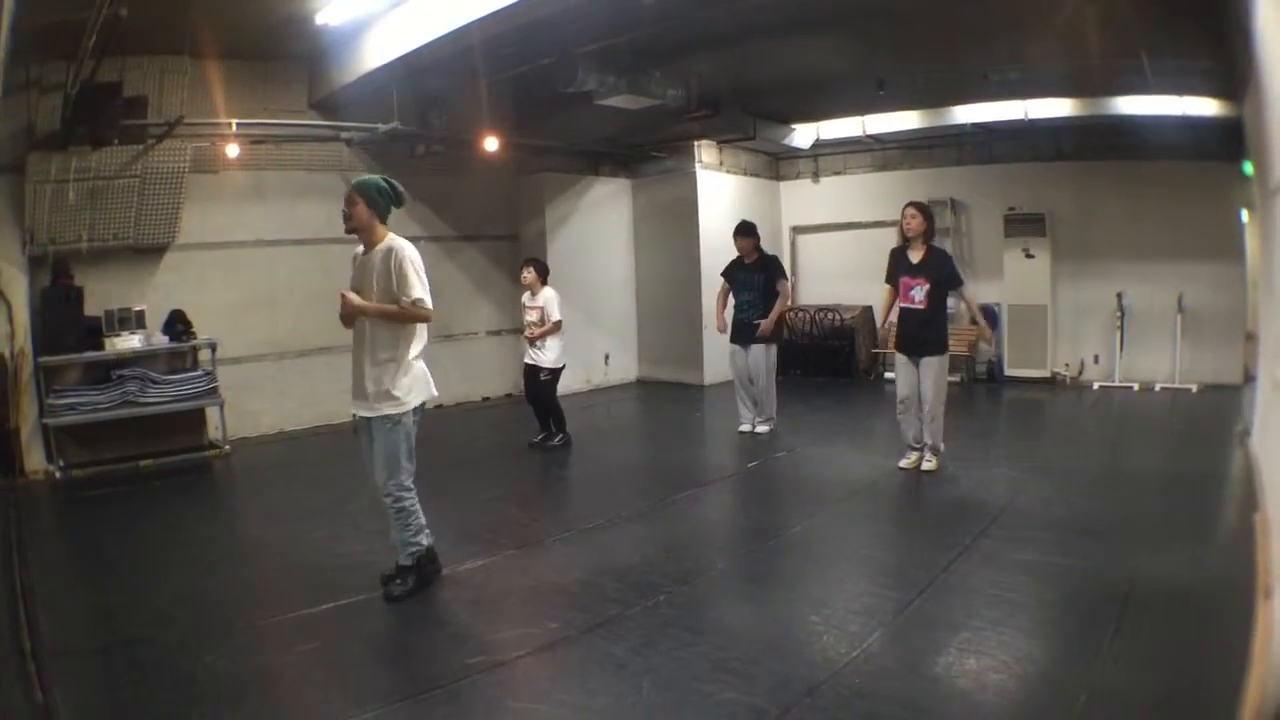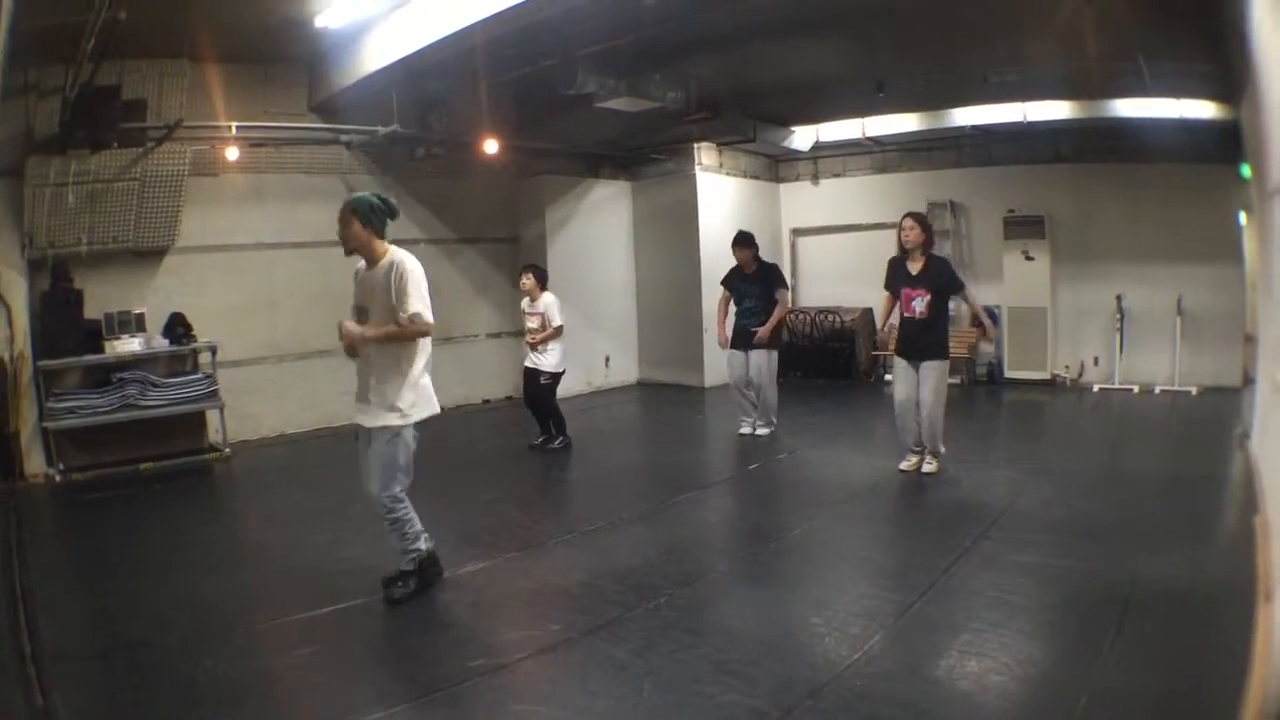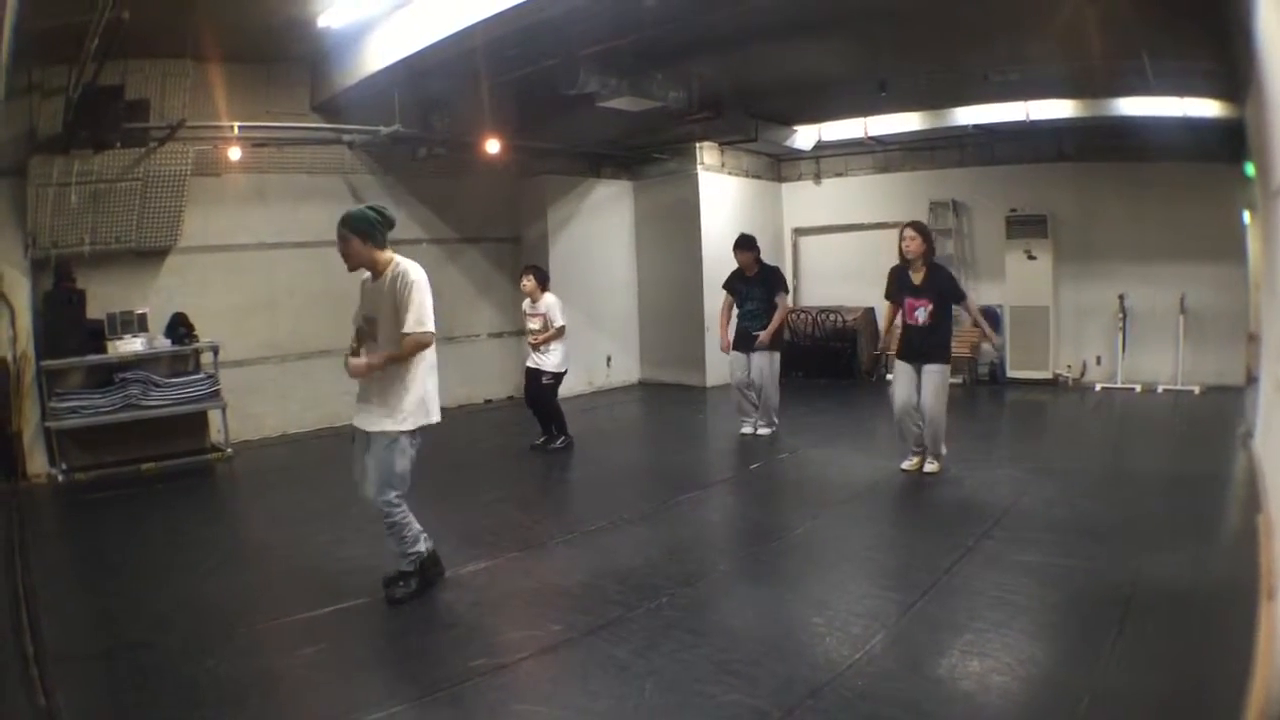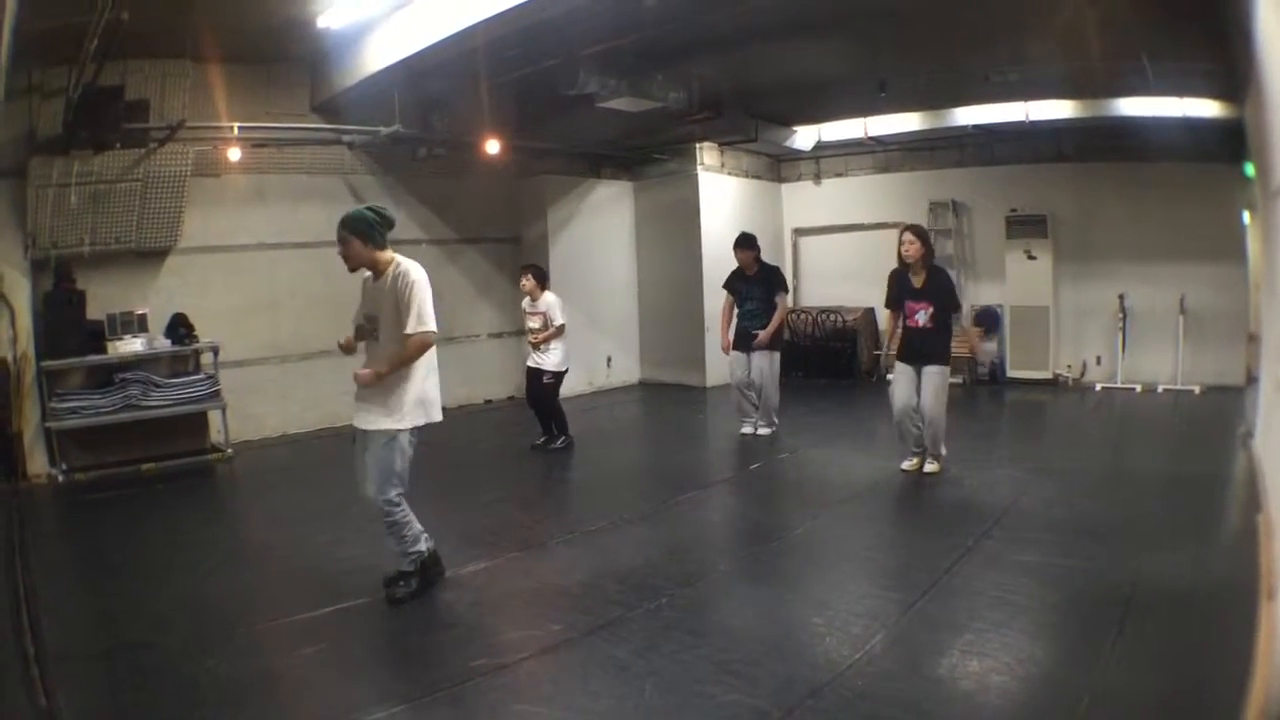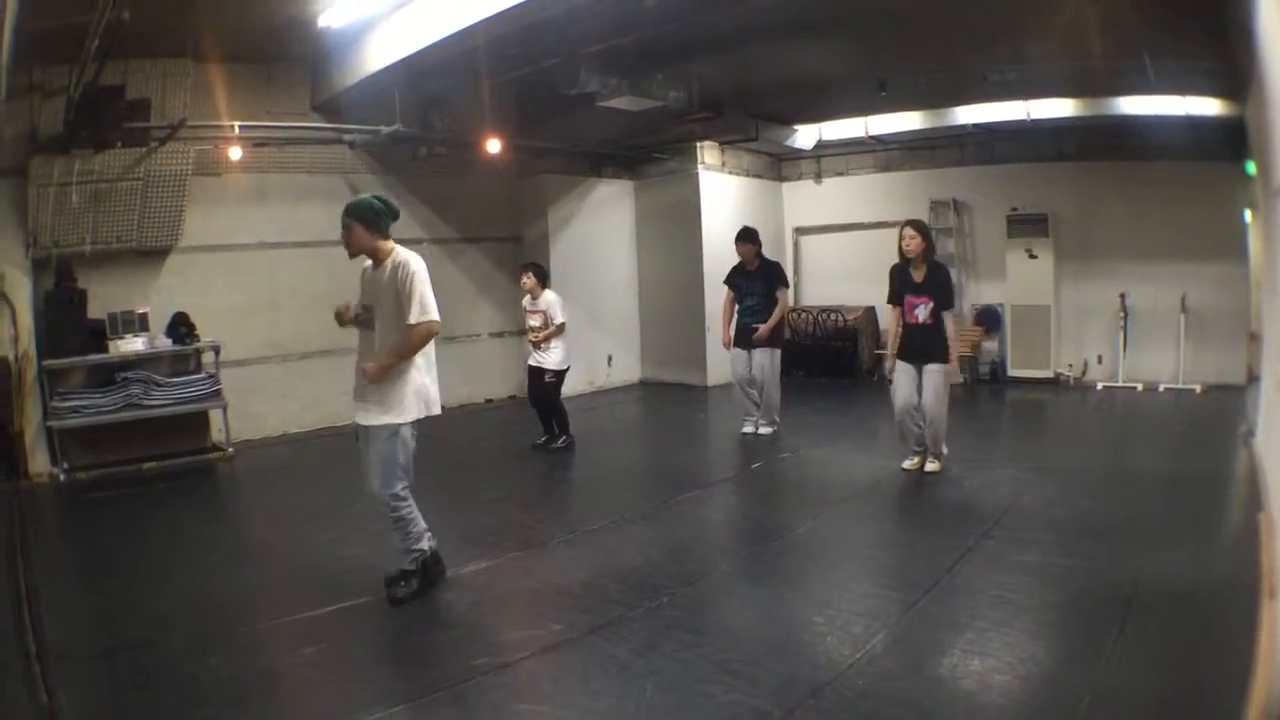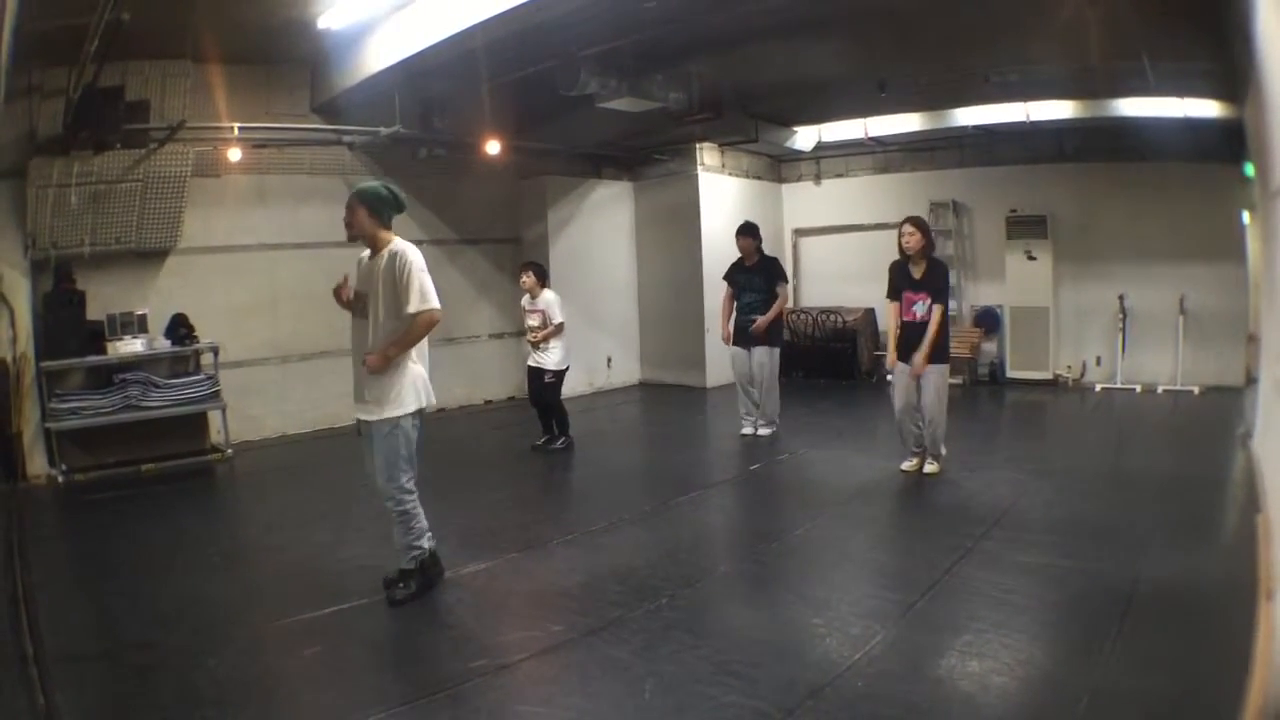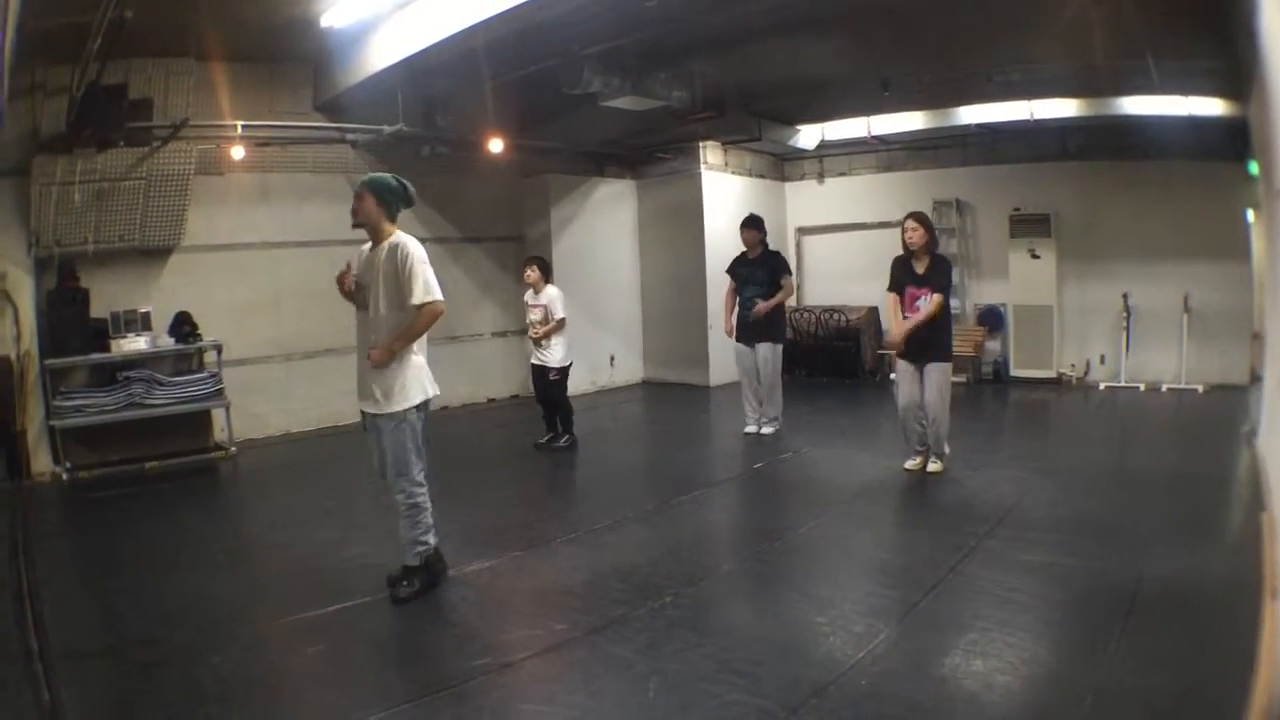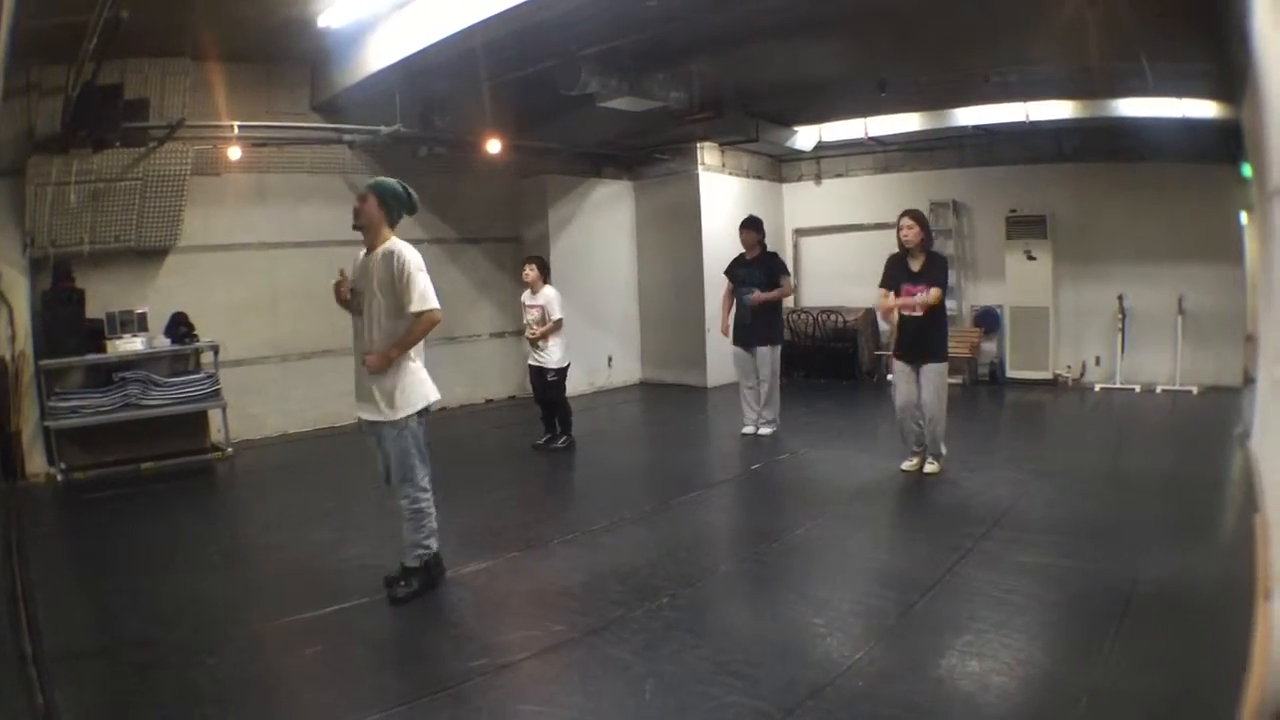
dt=0.1s
person 1, frame 1
left shoulder: (399, 252)
right shoulder: (358, 257)
left elbow: (422, 310)
left wrist: (365, 308)
right wrist: (350, 310)
left hip: (397, 386)
right hip: (368, 387)
left knee: (394, 480)
right knee: (385, 477)
left ankle: (417, 560)
right ankle: (418, 553)
person 1, frame 2
left shoulder: (402, 266)
right shoulder: (361, 272)
left elbow: (421, 325)
left wrist: (365, 335)
right wrist: (353, 338)
left hip: (400, 398)
right hip: (372, 397)
left knee: (388, 490)
right knee: (379, 487)
left ankle: (418, 564)
right ankle: (419, 556)
person 1, frame 3
left shoulder: (408, 275)
right shoulder: (367, 281)
left elbow: (423, 337)
left wrist: (371, 363)
right wrist: (355, 349)
left hip: (403, 406)
right hip: (374, 403)
left knee: (384, 493)
right knee: (374, 489)
left ankle: (418, 564)
right ankle: (420, 557)
person 1, frame 4
left shoulder: (409, 275)
right shoulder: (368, 281)
left elbow: (425, 337)
left wrist: (378, 372)
right wrist: (353, 341)
left hip: (402, 405)
right hip: (374, 403)
left knee: (384, 492)
right knee: (377, 489)
left ankle: (419, 563)
right ankle: (420, 556)
person 1, frame 5
left shoulder: (407, 265)
right shoulder: (367, 271)
left elbow: (428, 325)
left wrist: (386, 364)
right wrist: (349, 319)
left hip: (401, 398)
right hip: (372, 397)
left knee: (391, 488)
right knee: (383, 485)
left ankle: (420, 564)
right ankle: (421, 557)
person 1, frame 6
left shoulder: (404, 256)
right shoulder: (364, 261)
left elbow: (429, 315)
left wrist: (387, 355)
right wrist: (346, 301)
left hip: (399, 391)
right hip: (371, 391)
left knee: (396, 482)
right knee: (386, 480)
left ankle: (420, 563)
right ankle: (419, 556)
person 1, frame 7
left shoulder: (405, 249)
right shoulder: (366, 254)
left elbow: (433, 306)
left wrist: (393, 348)
right wrist: (349, 293)
left hip: (401, 385)
right hip: (374, 385)
left knee: (407, 479)
right knee: (392, 477)
left ankle: (422, 562)
right ankle: (421, 557)
person 1, frame 8
left shoulder: (401, 255)
right shoulder: (362, 259)
left elbow: (431, 314)
left wrist: (390, 355)
right wrist: (345, 301)
left hip: (401, 391)
right hip: (374, 391)
left knee: (412, 483)
right knee: (397, 482)
left ankle: (422, 564)
right ankle: (420, 559)
person 2, frame 1
left shoulder: (939, 257)
right shoulder: (896, 256)
left elbow: (962, 292)
left wrist: (981, 323)
right wrist: (882, 325)
left hip: (933, 342)
right hip: (904, 341)
left knee: (931, 400)
right knee: (905, 398)
left ankle: (932, 450)
right ankle: (914, 448)
person 2, frame 2
left shoulder: (939, 266)
right shoulder: (895, 264)
left elbow: (965, 294)
left wrist: (986, 322)
right wrist: (881, 328)
left hip: (934, 347)
right hip: (905, 346)
left knee: (930, 404)
right knee: (903, 402)
left ankle: (932, 453)
right ankle: (914, 451)
person 2, frame 3
left shoulder: (941, 274)
right shoulder: (897, 274)
left elbow: (966, 304)
left wrist: (987, 330)
right wrist: (885, 337)
left hip: (937, 353)
right hip: (907, 352)
left knee: (932, 407)
right knee: (902, 405)
left ankle: (935, 454)
right ankle: (916, 451)
person 2, frame 4
left shoulder: (940, 277)
right shoulder: (896, 277)
left elbow: (958, 313)
left wrist: (974, 343)
right wrist: (887, 348)
left hip: (936, 355)
right hip: (907, 354)
left knee: (930, 409)
right knee: (901, 406)
left ankle: (934, 454)
right ankle: (915, 451)
person 2, frame 5
left shoulder: (940, 273)
right shoulder: (897, 272)
left elbow: (948, 317)
right elbow: (896, 315)
left wrist: (953, 357)
right wrist: (890, 356)
left hip: (935, 353)
right hip: (907, 352)
left knee: (932, 407)
right knee: (903, 406)
left ankle: (935, 453)
right ankle: (917, 451)
person 2, frame 6
left shoulder: (939, 269)
right shoulder: (896, 269)
left elbow: (938, 313)
right elbow: (894, 310)
left wrist: (923, 352)
right wrist: (891, 349)
left hip: (933, 351)
right hip: (905, 350)
left knee: (931, 407)
right knee: (903, 406)
left ankle: (934, 454)
right ankle: (916, 452)
person 2, frame 7
left shoulder: (942, 264)
right shoulder: (899, 264)
left elbow: (935, 304)
right elbow: (894, 302)
left wrist: (906, 326)
right wrist: (896, 330)
left hip: (937, 347)
right hip: (908, 347)
left knee: (935, 405)
right knee: (907, 404)
left ankle: (937, 454)
right ankle: (919, 451)
person 2, frame 8
left shoulder: (938, 262)
right shoulder: (894, 262)
left elbow: (934, 298)
right elbow: (884, 296)
left wrist: (898, 302)
right wrist: (885, 308)
left hip: (933, 347)
right hip: (904, 346)
left knee: (931, 405)
right knee: (904, 404)
left ankle: (934, 454)
right ankle: (916, 451)
person 3, frame 1
left shoulder: (770, 263)
right shoulder: (734, 266)
left elbow: (784, 293)
right elbow: (723, 292)
left wrist: (771, 320)
right wrist: (719, 316)
left hip: (764, 329)
right hip: (739, 330)
left knee: (761, 376)
right knee: (740, 376)
left ankle: (765, 419)
right ankle: (747, 418)
person 3, frame 2
left shoulder: (770, 272)
right shoulder: (734, 274)
left elbow: (783, 303)
right elbow: (724, 301)
left wrist: (768, 328)
right wrist: (721, 329)
left hip: (764, 336)
right hip: (740, 336)
left knee: (762, 380)
right knee: (737, 379)
left ankle: (765, 422)
right ankle: (747, 420)
person 3, frame 3
left shoulder: (772, 274)
right shoulder: (735, 277)
left elbow: (782, 306)
right elbow: (727, 306)
left wrist: (769, 333)
right wrist: (724, 335)
left hip: (766, 338)
right hip: (742, 337)
left knee: (763, 381)
right knee: (738, 380)
left ankle: (767, 421)
right ankle: (749, 420)
person 3, frame 4
left shoulder: (772, 274)
right shoulder: (735, 277)
left elbow: (782, 306)
right elbow: (728, 306)
left wrist: (768, 332)
right wrist: (724, 336)
left hip: (766, 338)
right hip: (742, 337)
left knee: (763, 381)
right knee: (738, 380)
left ankle: (767, 421)
right ankle: (749, 420)
person 3, frame 5
left shoulder: (772, 269)
right shoulder: (736, 272)
left elbow: (783, 302)
right elbow: (729, 301)
left wrist: (768, 326)
right wrist: (726, 331)
left hip: (767, 335)
right hip: (743, 334)
left knee: (765, 379)
right knee: (741, 378)
left ankle: (768, 421)
right ankle: (750, 420)
person 3, frame 6
left shoulder: (771, 265)
right shoulder: (735, 268)
left elbow: (783, 296)
right elbow: (728, 297)
left wrist: (767, 318)
right wrist: (725, 326)
left hip: (766, 332)
right hip: (741, 332)
left knee: (764, 378)
right knee: (742, 377)
left ankle: (767, 422)
right ankle: (749, 420)
person 3, frame 7
left shoulder: (774, 259)
right shoulder: (738, 262)
left elbow: (789, 289)
right elbow: (731, 291)
left wrist: (769, 304)
right wrist: (728, 319)
left hip: (769, 328)
right hip: (744, 327)
left knee: (768, 376)
right knee: (747, 377)
left ankle: (770, 420)
right ankle: (752, 419)
person 3, frame 8
left shoulder: (772, 260)
right shoulder: (736, 263)
left elbow: (788, 288)
right elbow: (729, 292)
left wrist: (764, 296)
right wrist: (724, 319)
left hip: (767, 330)
right hip: (742, 329)
left knee: (767, 377)
right knee: (746, 379)
left ankle: (768, 421)
right ankle: (750, 420)
person 4, frame 1
left shoulder: (549, 295)
right shoulder: (525, 297)
left elbow: (557, 324)
left wrist: (538, 333)
right wrist: (527, 332)
left hip: (549, 355)
right hip: (532, 355)
left knee: (546, 395)
right knee: (532, 395)
left ankle: (562, 433)
right ankle: (546, 431)
person 4, frame 2
left shoulder: (549, 300)
right shoulder: (525, 303)
left elbow: (558, 329)
left wrist: (539, 338)
right wrist: (528, 337)
left hip: (550, 359)
right hip: (533, 359)
left knee: (546, 399)
right knee: (531, 399)
left ankle: (562, 436)
right ankle: (546, 433)
person 4, frame 3
left shoulder: (551, 301)
right shoulder: (526, 304)
left elbow: (560, 329)
left wrist: (541, 339)
right wrist: (530, 338)
left hip: (552, 359)
right hip: (535, 359)
left knee: (547, 399)
right knee: (531, 399)
left ankle: (564, 435)
right ankle: (548, 433)
person 4, frame 4
left shoulder: (550, 300)
right shoulder: (525, 303)
left elbow: (560, 327)
left wrist: (542, 337)
right wrist: (530, 337)
left hip: (553, 358)
right hip: (535, 358)
left knee: (548, 398)
right knee: (533, 398)
left ankle: (564, 435)
right ankle: (548, 433)
person 4, frame 5
left shoulder: (551, 298)
right shoulder: (526, 301)
left elbow: (560, 326)
left wrist: (543, 336)
right wrist: (531, 336)
left hip: (554, 357)
right hip: (536, 357)
left knee: (551, 398)
right knee: (535, 397)
left ankle: (565, 435)
right ankle: (549, 433)
person 4, frame 6
left shoulder: (550, 298)
right shoulder: (525, 301)
left elbow: (559, 326)
left wrist: (541, 336)
right wrist: (529, 336)
left hip: (553, 358)
right hip: (536, 358)
left knee: (551, 398)
right knee: (536, 398)
left ankle: (564, 436)
right ankle: (548, 434)
person 4, frame 7
left shoulder: (553, 293)
right shoulder: (528, 296)
left elbow: (561, 321)
left wrist: (543, 332)
right wrist: (531, 332)
left hip: (556, 355)
right hip: (538, 355)
left knee: (558, 396)
right knee: (542, 397)
left ankle: (568, 434)
right ankle: (552, 432)
person 4, frame 8
left shoulder: (550, 293)
right shoulder: (525, 296)
left elbow: (558, 322)
left wrist: (539, 333)
right wrist: (528, 332)
left hip: (553, 356)
right hip: (536, 356)
left knee: (556, 397)
right knee: (541, 397)
left ankle: (566, 435)
right ankle: (550, 433)
